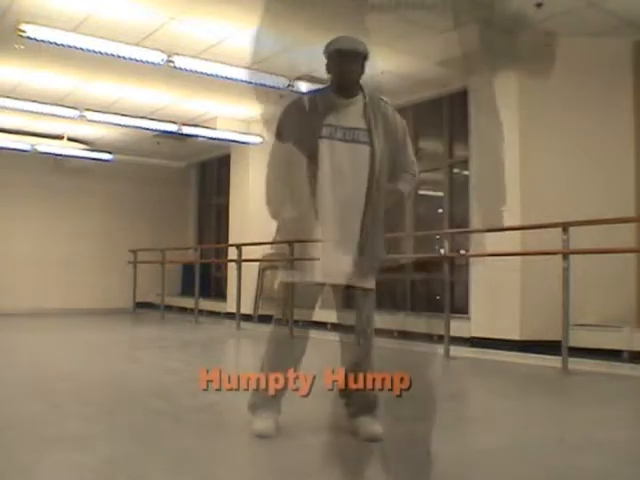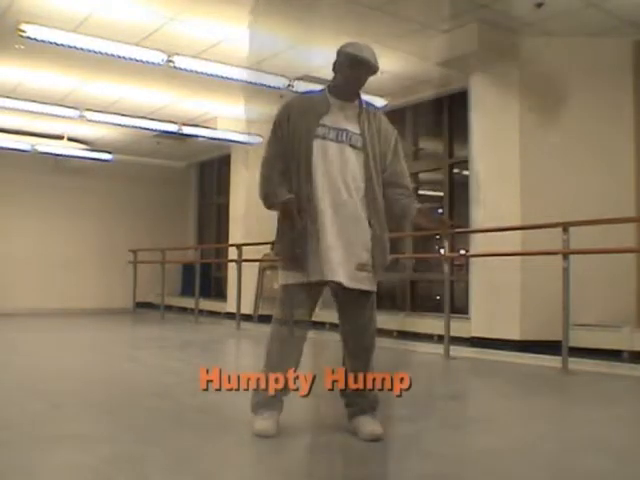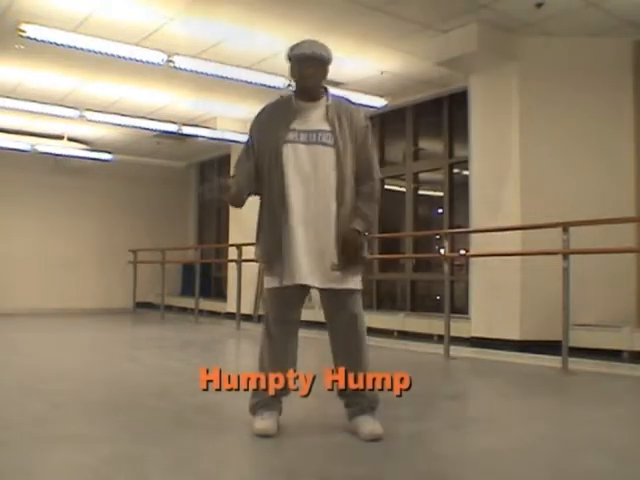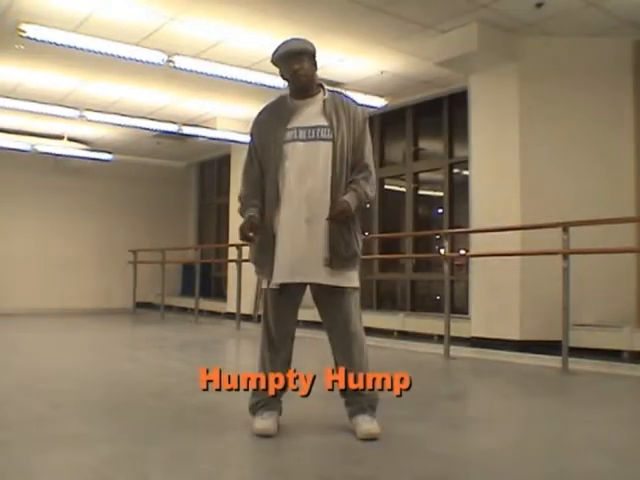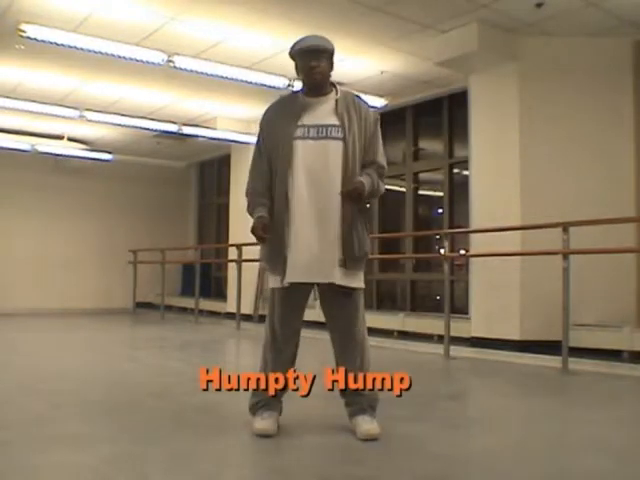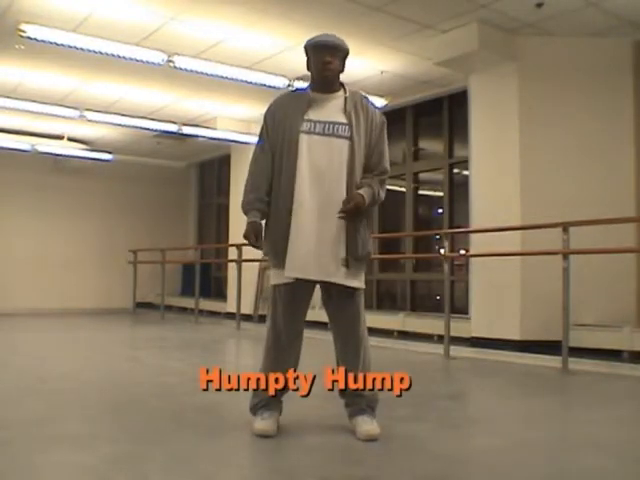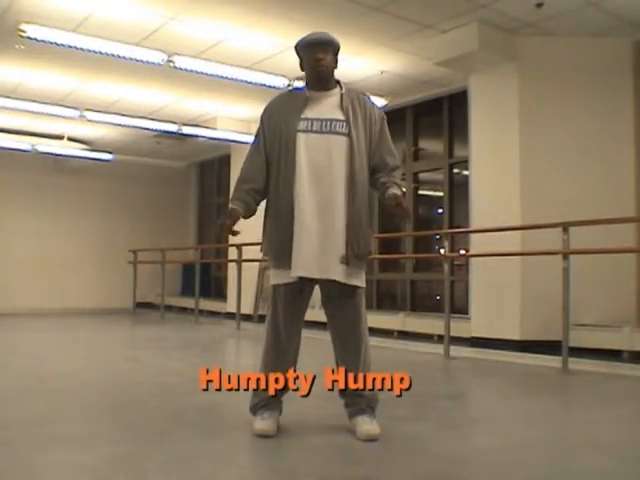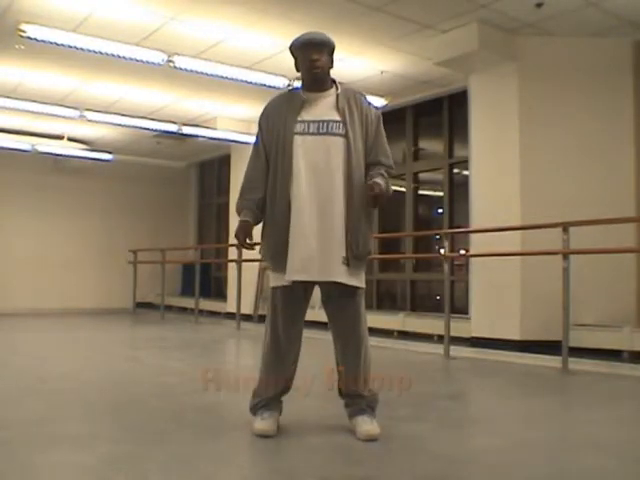
dt=0.3s
person 1, frame 1
left shoulder: (387, 118)
right shoulder: (302, 111)
left elbow: (406, 169)
right elbow: (280, 171)
left wrist: (400, 189)
right wrist: (287, 219)
left hip: (359, 240)
right hip: (309, 237)
left knee: (360, 329)
right knee: (290, 324)
left ankle: (360, 408)
right ankle: (266, 404)
person 1, frame 2
left shoulder: (379, 126)
right shoulder: (296, 111)
left elbow: (393, 184)
right elbow: (273, 166)
left wrist: (413, 213)
right wrist: (279, 198)
left hip: (357, 243)
right hip: (305, 239)
left knee: (360, 332)
right knee: (289, 325)
left ankle: (360, 408)
right ankle: (267, 404)
person 1, frame 3
left shoulder: (352, 118)
right shoulder: (269, 118)
left elbow: (368, 180)
right elbow: (249, 169)
left wrist: (360, 224)
right wrist: (235, 189)
left hip: (338, 244)
right hip: (285, 242)
left knee: (349, 328)
right knee: (278, 327)
left ankle: (360, 406)
right ankle: (267, 403)
person 1, frame 4
left shoulder: (349, 112)
right shoulder: (267, 119)
left elbow: (364, 170)
right elbow: (254, 176)
left wrist: (351, 200)
right wrist: (250, 213)
left hip: (334, 238)
right hip: (281, 241)
left knee: (347, 327)
right knee: (277, 328)
left ankle: (360, 405)
right ankle: (267, 404)
person 1, frame 5
left shoulder: (360, 113)
right shoulder: (277, 114)
left elbow: (376, 167)
right elbow: (261, 172)
left wrist: (365, 184)
right wrist: (260, 211)
left hip: (342, 239)
right hip: (288, 239)
left knee: (349, 327)
right knee: (281, 327)
left ankle: (361, 405)
right ankle: (266, 403)
person 1, frame 6
left shoulder: (366, 114)
right shoulder: (282, 109)
left elbow: (378, 171)
right elbow: (262, 169)
left wrist: (365, 195)
right wrist: (254, 213)
left hip: (344, 238)
right hip: (291, 236)
left knee: (351, 326)
right knee: (283, 325)
left ankle: (361, 406)
right ankle: (267, 403)
person 1, frame 7
left shoulder: (364, 110)
right shoulder: (278, 109)
left elbow: (384, 163)
right elbow: (257, 166)
left wrist: (391, 190)
right wrist: (239, 204)
left hip: (344, 236)
right hip: (291, 235)
left knee: (350, 324)
right knee: (282, 323)
left ankle: (360, 406)
right ankle: (267, 403)
person 1, frame 8
left shoulder: (360, 108)
right shoulder: (276, 111)
left elbow: (379, 161)
right elbow: (259, 171)
left wrist: (378, 182)
right wrist: (247, 215)
left hip: (343, 236)
right hip: (290, 236)
left knee: (350, 325)
right knee: (282, 325)
left ankle: (360, 406)
right ankle: (267, 404)
